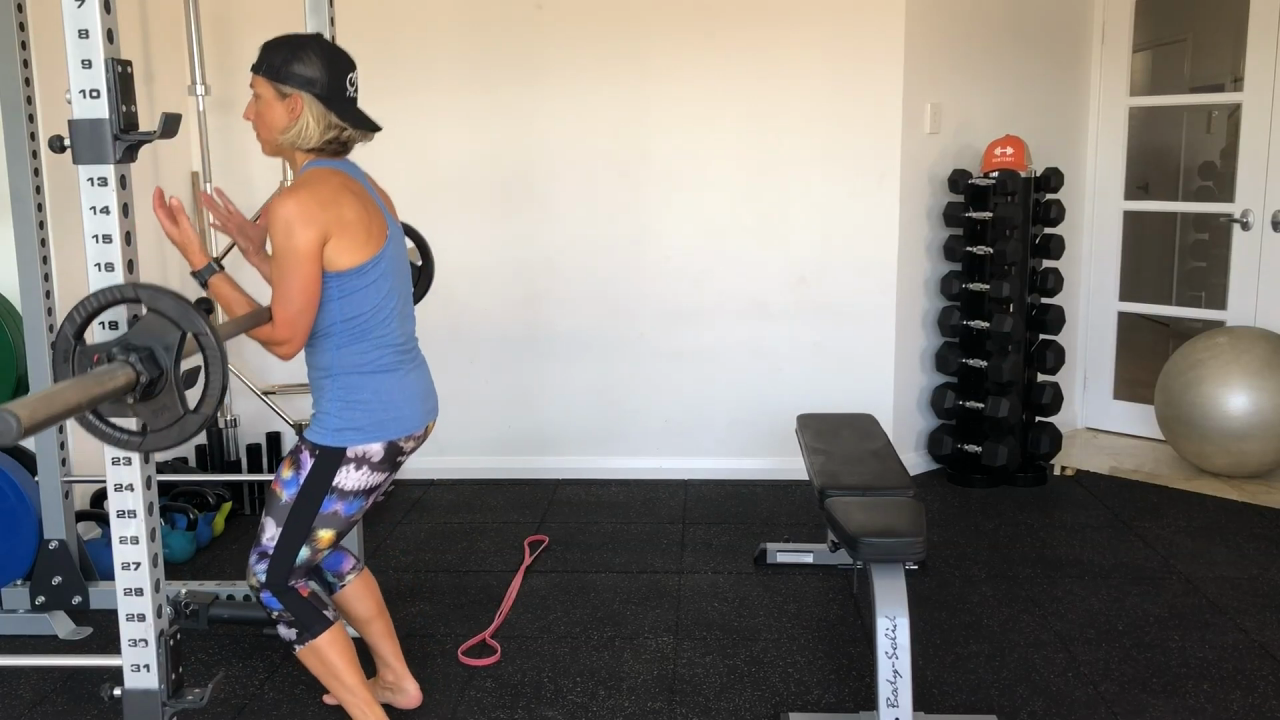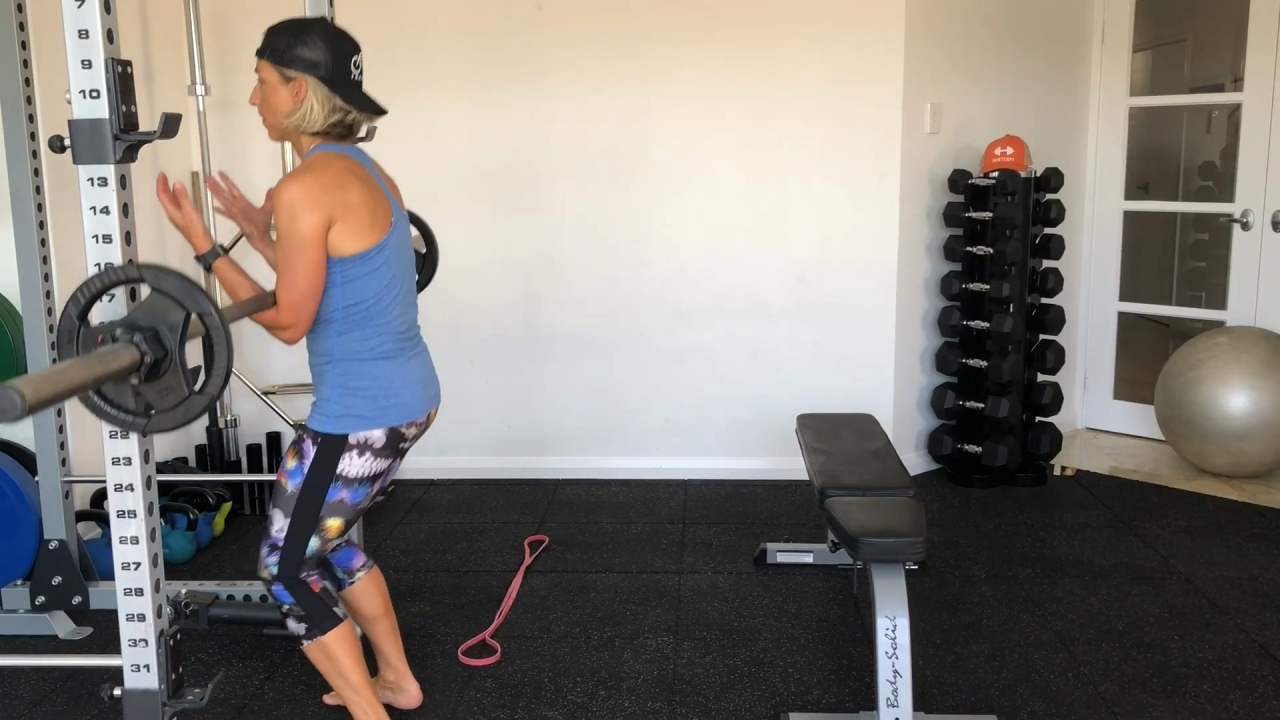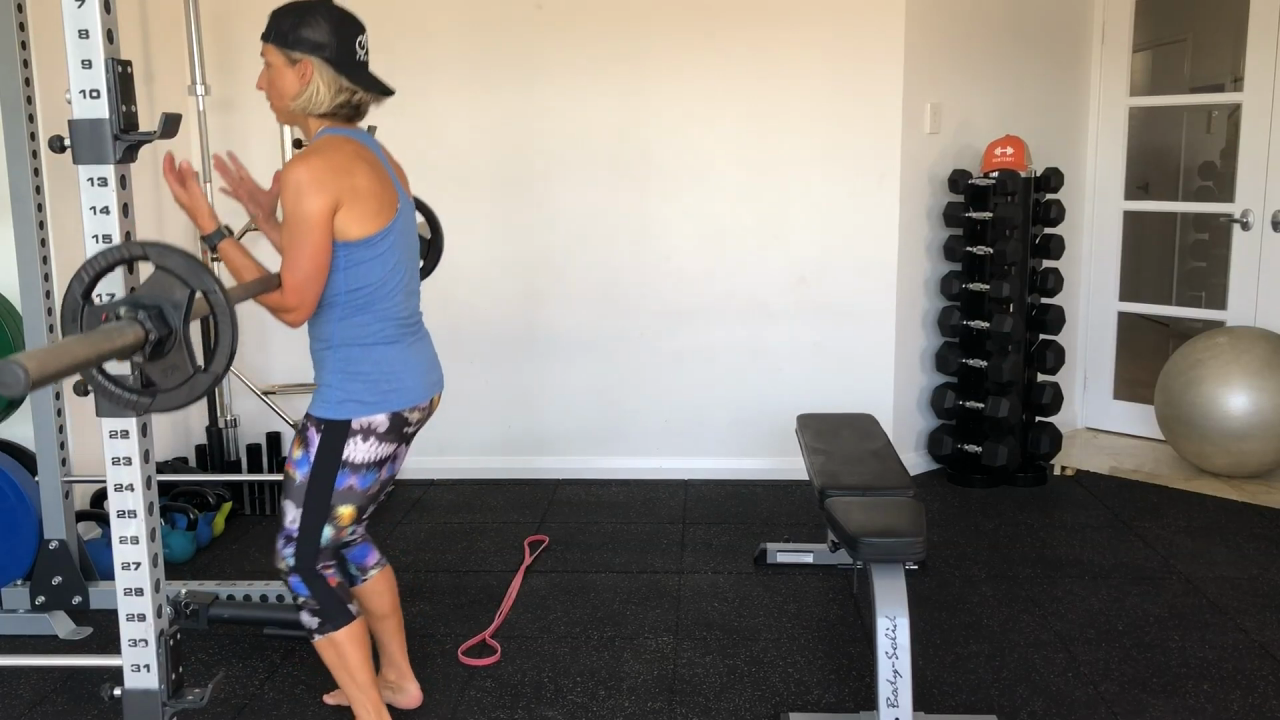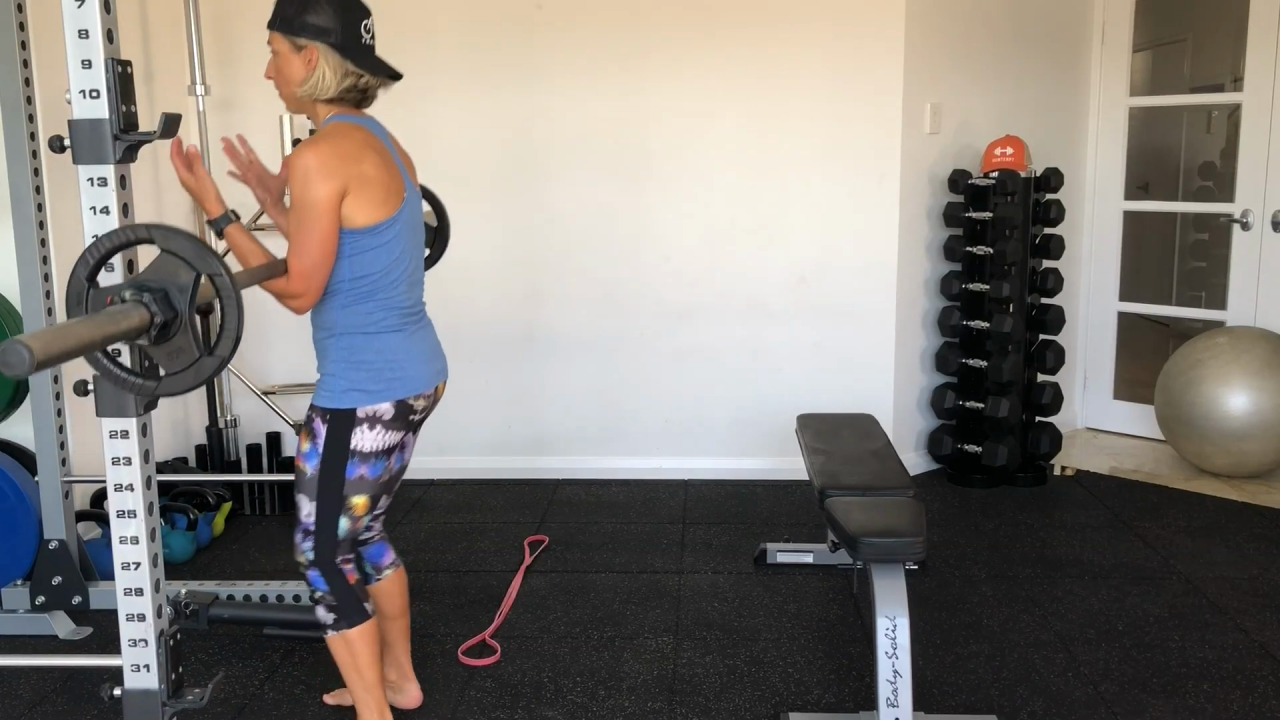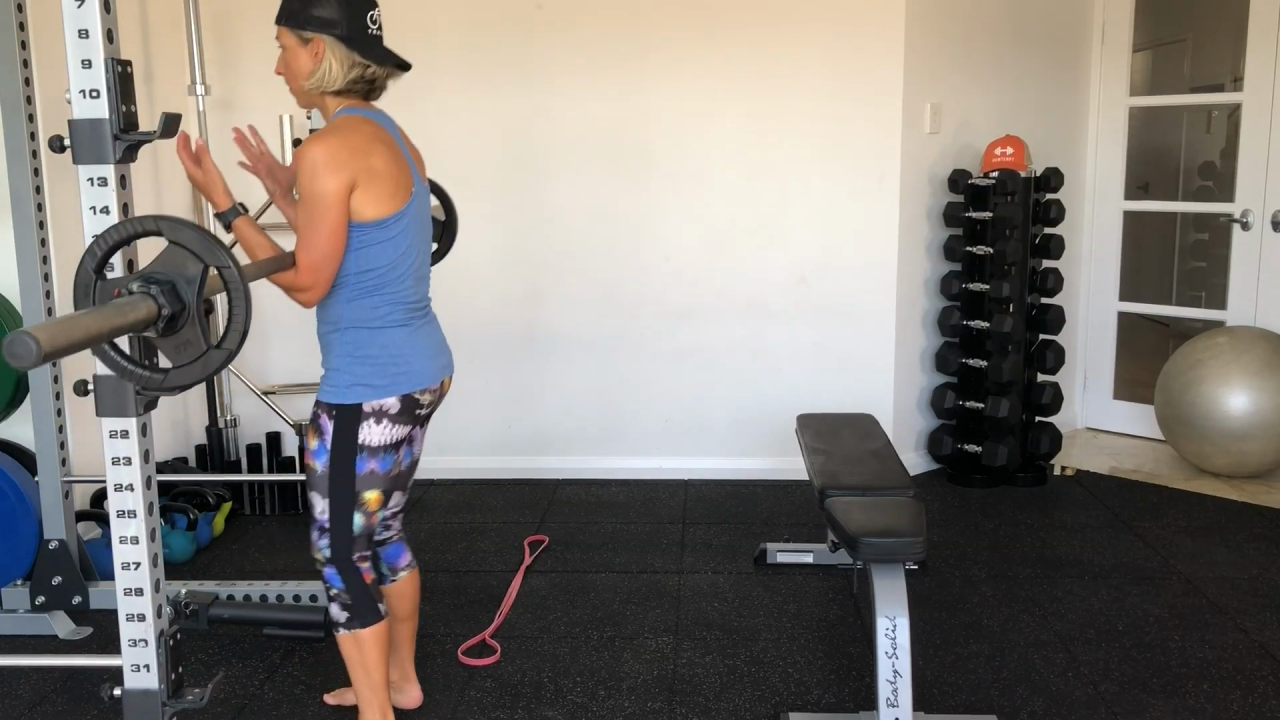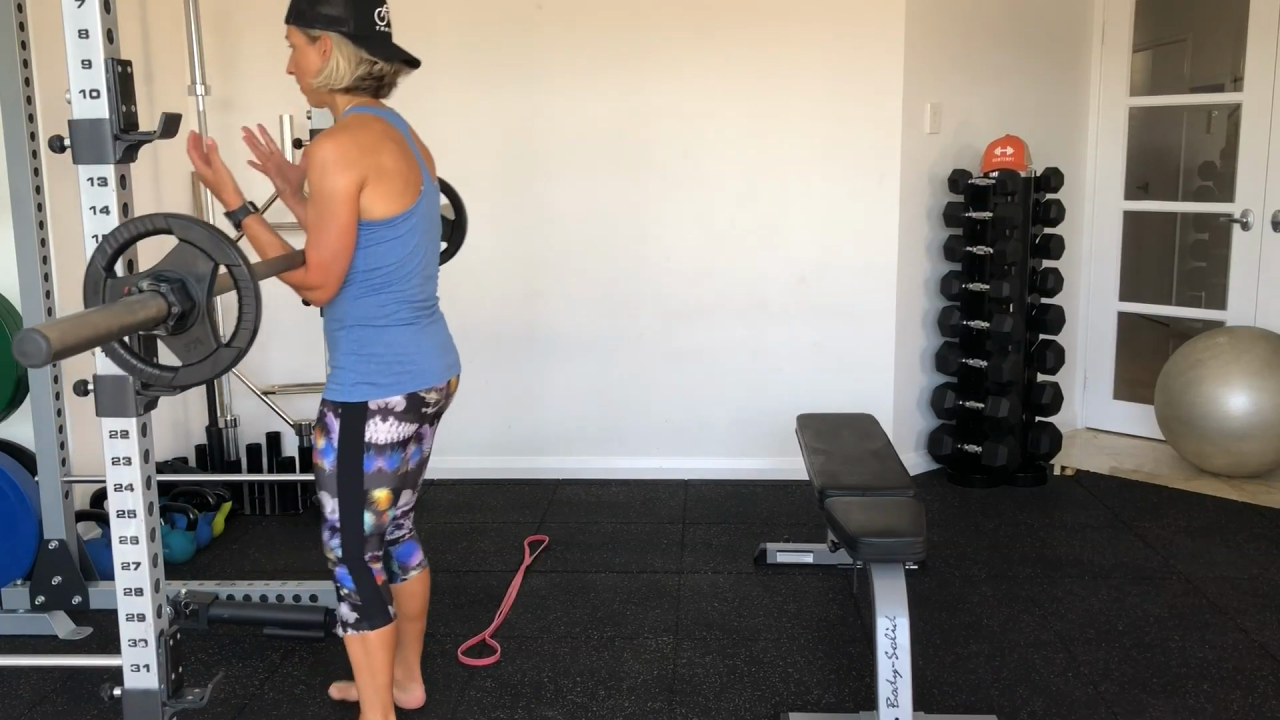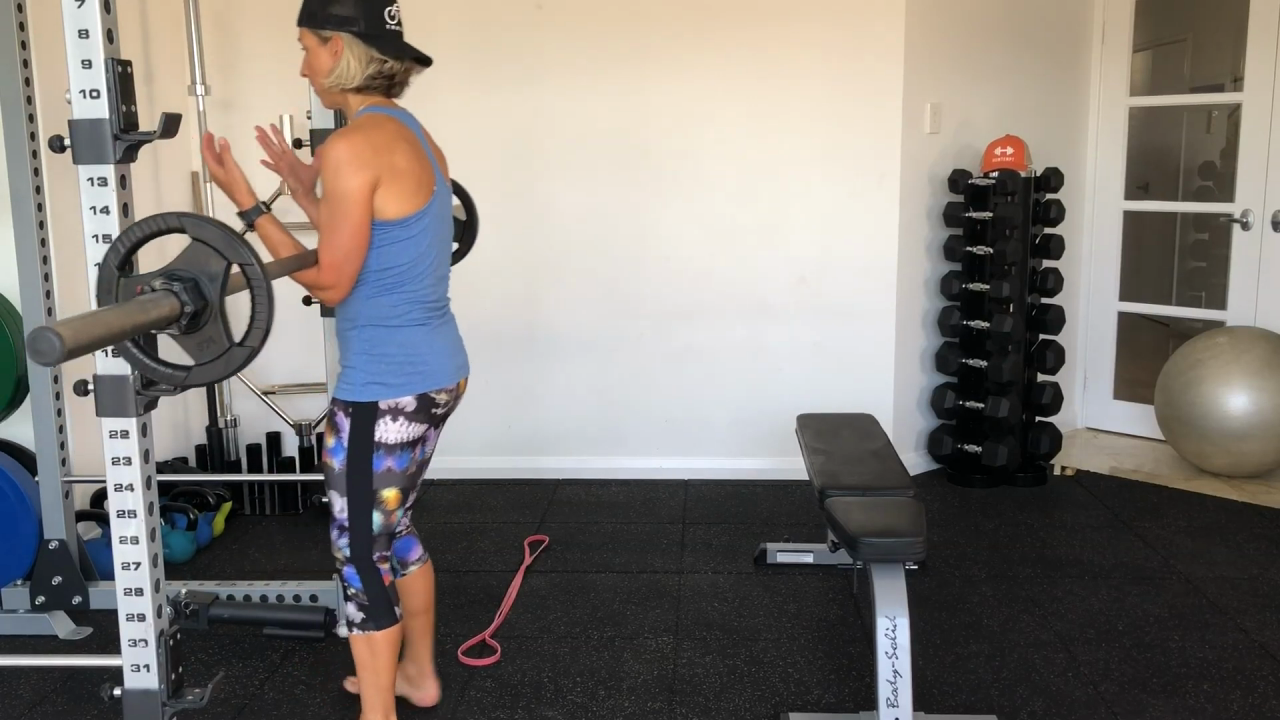
dt=0.1s
person 1, frame 1
left shoulder: (300, 203)
right shoulder: (357, 186)
left elbow: (286, 337)
left wrist: (199, 261)
right wrist: (255, 249)
left hip: (359, 424)
right hip: (403, 408)
left knee: (275, 575)
right knee: (312, 544)
person 1, frame 2
left shoulder: (306, 187)
right shoulder: (363, 171)
left elbow: (290, 321)
left wrist: (203, 245)
right wrist: (259, 235)
left hip: (359, 413)
right hip: (406, 396)
left knee: (287, 568)
right knee: (324, 542)
person 1, frame 3
left shoulder: (312, 170)
right shoulder: (371, 156)
left elbow: (294, 305)
left wrist: (209, 226)
right wrist: (267, 218)
left hip: (362, 400)
right hip: (410, 384)
left knee: (303, 560)
right knee: (339, 535)
person 1, frame 4
left shoulder: (320, 156)
right shoulder: (379, 143)
left elbow: (300, 291)
left wrist: (216, 212)
right wrist: (273, 202)
left hip: (363, 391)
right hip: (413, 374)
left knee: (324, 555)
right knee: (360, 534)
person 1, frame 5
left shoulder: (329, 150)
right shoulder: (388, 137)
left elbow: (309, 285)
left wrist: (223, 204)
right wrist: (284, 195)
left hip: (369, 385)
right hip: (420, 370)
left knee: (341, 555)
right knee: (379, 532)
person 1, frame 6
left shoulder: (340, 146)
right shoulder: (399, 135)
left elbow: (319, 282)
left wrist: (232, 201)
right wrist: (292, 192)
left hip: (374, 385)
right hip: (428, 368)
left knee: (353, 553)
right knee: (391, 530)
person 1, frame 7
left shoulder: (353, 147)
right shoulder: (411, 136)
left elbow: (331, 281)
left wrist: (244, 201)
right wrist: (305, 192)
left hip: (384, 385)
right hip: (436, 369)
left knee: (361, 553)
right knee: (391, 529)
